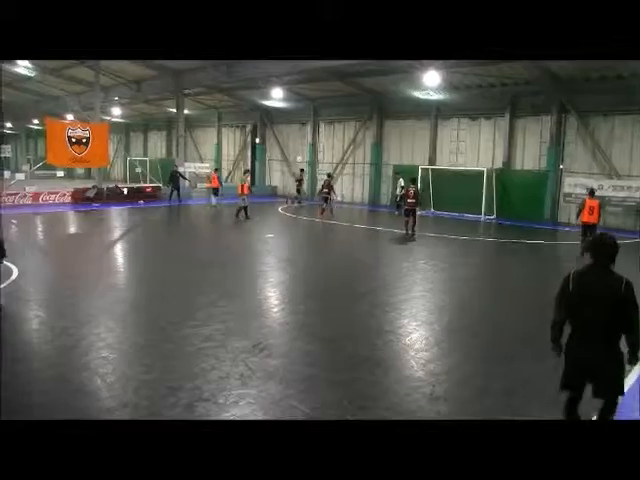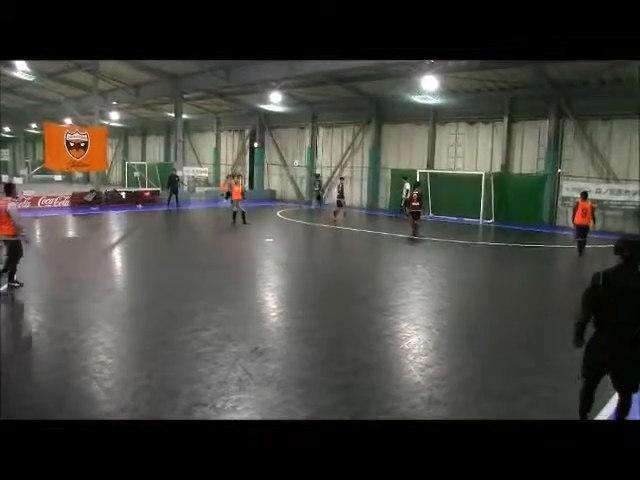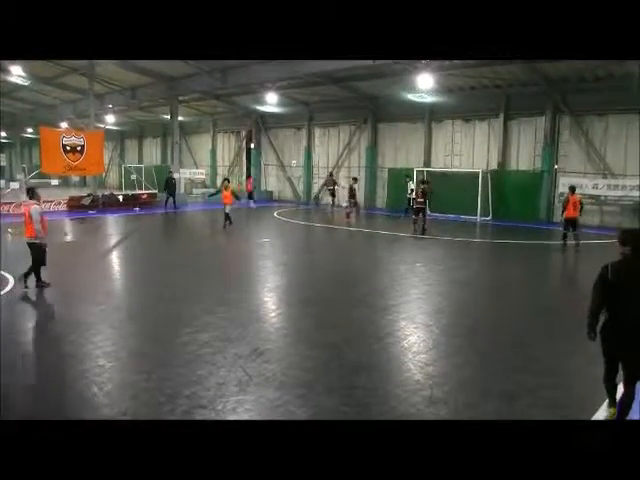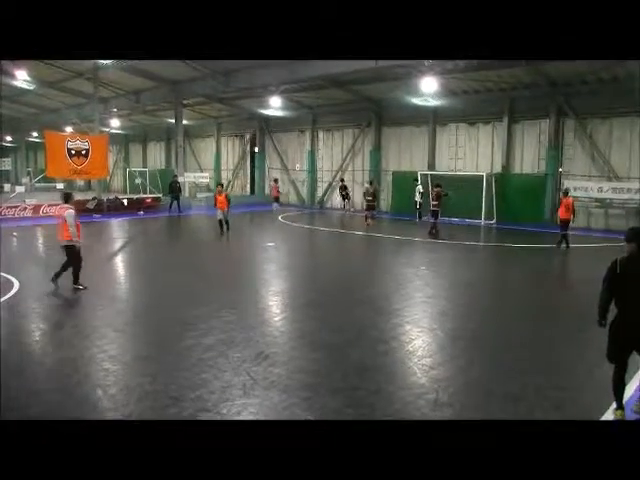
dt=0.5s
person 1, frame 1
left shoulder: (572, 279)
right shoulder: (623, 285)
left elbow: (560, 314)
left wrist: (555, 340)
left hip: (577, 349)
right hip: (607, 352)
left knee: (574, 395)
right knee: (610, 397)
person 1, frame 2
left shoulder: (601, 278)
left elbow: (586, 310)
left wrist: (579, 334)
left hip: (601, 343)
left knee: (589, 385)
right knee: (625, 392)
left ankle: (583, 419)
person 1, frame 3
left shoulder: (609, 270)
left elbow: (597, 301)
left wrist: (591, 325)
left hip: (613, 330)
left knee: (610, 371)
left ankle: (612, 406)
right ankle: (619, 417)
person 1, frame 4
left shoulder: (618, 265)
left elbow: (606, 293)
left wrist: (602, 315)
left hip: (624, 322)
left knee: (620, 367)
left ankle: (619, 409)
